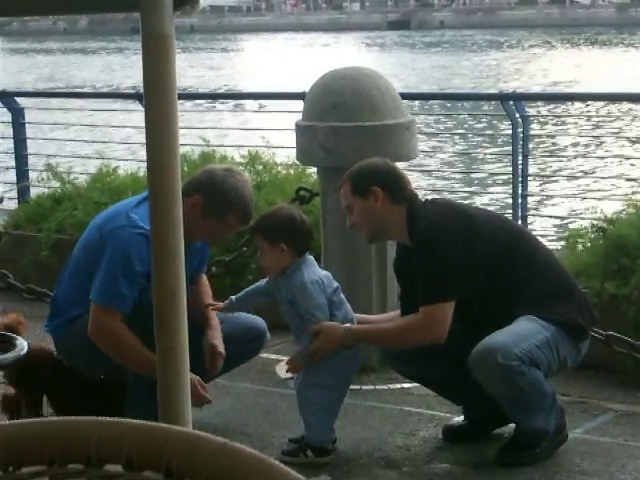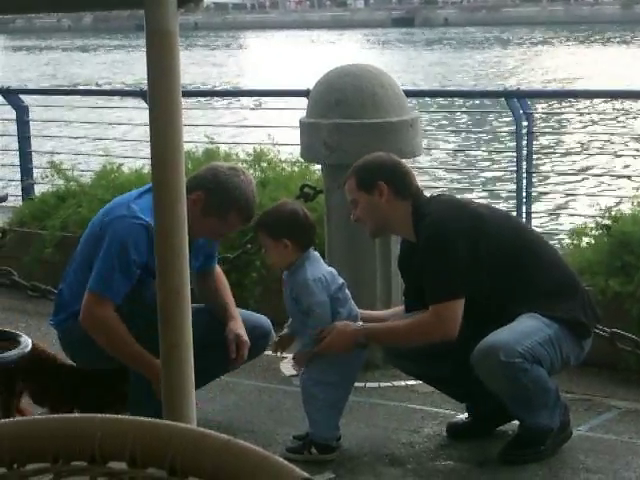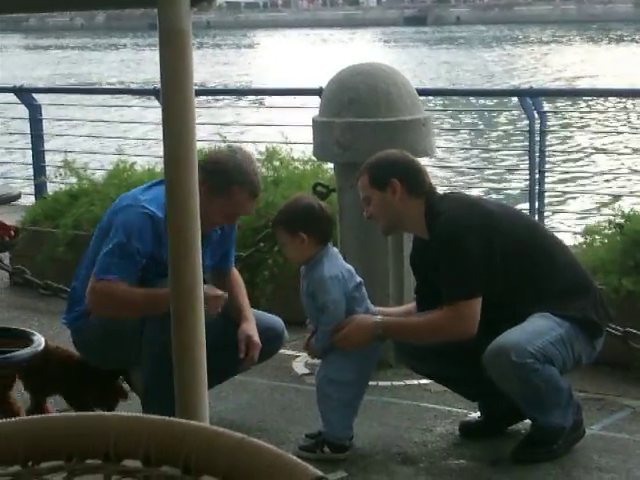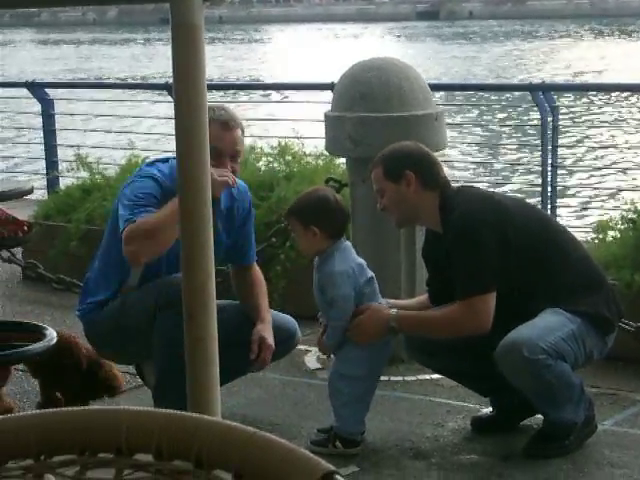
dt=0.3s
person 1, frame 1
left shoulder: (439, 228)
right shoulder: (412, 244)
left elbow: (433, 328)
right elbow: (414, 318)
left wrist: (348, 335)
right wrist: (349, 320)
left hip: (556, 321)
right hip: (496, 322)
left knee: (493, 356)
right knee: (399, 346)
left ankle: (545, 424)
right ankle: (487, 407)
person 1, frame 2
left shoulder: (444, 224)
right shoulder: (415, 240)
left elbow: (444, 325)
right elbow: (417, 314)
left wrist: (359, 334)
right wrist: (356, 317)
left hip: (558, 319)
right hip: (500, 319)
left knee: (497, 354)
right knee: (400, 343)
left ankle: (549, 421)
right ankle: (490, 405)
person 1, frame 3
left shoulder: (458, 222)
right shoulder: (427, 238)
left elbow: (462, 323)
right elbow: (430, 310)
left wrist: (377, 328)
right wrist: (369, 315)
left hip: (570, 317)
right hip: (510, 318)
left knee: (508, 354)
right knee: (412, 343)
left ankle: (562, 419)
right ankle: (503, 404)
person 1, frame 4
left shoulder: (473, 217)
right shoulder: (440, 232)
left elbow: (476, 317)
right elbow: (441, 302)
left wrist: (391, 320)
right wrist: (382, 307)
left hip: (581, 313)
right hip: (522, 312)
left knee: (520, 349)
right knee: (422, 339)
left ankle: (574, 414)
right ankle: (514, 399)
person 2, frame 1
left shoulder: (195, 222)
right shoulder: (133, 232)
left elbow: (195, 279)
right elbow: (103, 329)
left wrist: (212, 328)
left hip: (146, 325)
left knee: (252, 332)
left ankle: (148, 389)
right ankle: (144, 420)
person 2, frame 2
left shoulder: (201, 217)
right shoulder: (133, 225)
left elbow: (208, 273)
right elbow: (93, 313)
left wrist: (233, 319)
right wrist: (156, 371)
left hip: (148, 323)
left knee: (257, 332)
left ankle: (161, 390)
right ankle: (147, 417)
person 2, frame 3
left shoulder: (217, 213)
right shoulder: (142, 215)
left elbow: (224, 272)
right elbow: (98, 296)
left wrist: (246, 320)
left hip: (167, 316)
left knee: (270, 332)
right knee: (172, 292)
left ankle: (172, 386)
right ankle: (160, 415)
person 2, frame 4
left shoulder: (237, 195)
right shoulder: (151, 182)
left elbow: (245, 268)
right elbow: (136, 250)
left wrist: (263, 322)
left hip: (179, 317)
right hip: (111, 318)
left knee: (284, 332)
right knee: (183, 287)
left ankle: (185, 383)
right ankle: (172, 411)
person 3, frame 1
left shoulder: (305, 282)
right shoulder: (285, 274)
left elbow: (319, 324)
right elbow: (262, 289)
left wrist: (301, 356)
right wrist: (229, 304)
left hip: (337, 348)
left knee: (313, 391)
right knee: (307, 388)
left ankle: (319, 446)
right ankle: (320, 435)
person 3, frame 2
left shoulder: (309, 278)
right shoulder: (298, 269)
left elbow: (321, 320)
left wrist: (305, 351)
right wrist: (290, 332)
left knee: (317, 387)
right knee: (313, 385)
left ankle: (323, 443)
right ankle: (324, 432)
person 3, frame 3
left shoulder: (326, 275)
right shoulder: (318, 263)
left elbow: (335, 317)
left wrist: (318, 345)
right wrist: (314, 334)
left knee: (332, 385)
right knee: (329, 383)
left ankle: (336, 441)
right ankle: (337, 431)
person 3, frame 4
left shoulder: (337, 269)
right shoulder: (334, 254)
left elbow: (343, 310)
left wrist: (329, 342)
right wrist: (326, 330)
left knee: (344, 382)
right knee: (348, 382)
left ankle: (347, 437)
right ankle: (349, 426)
